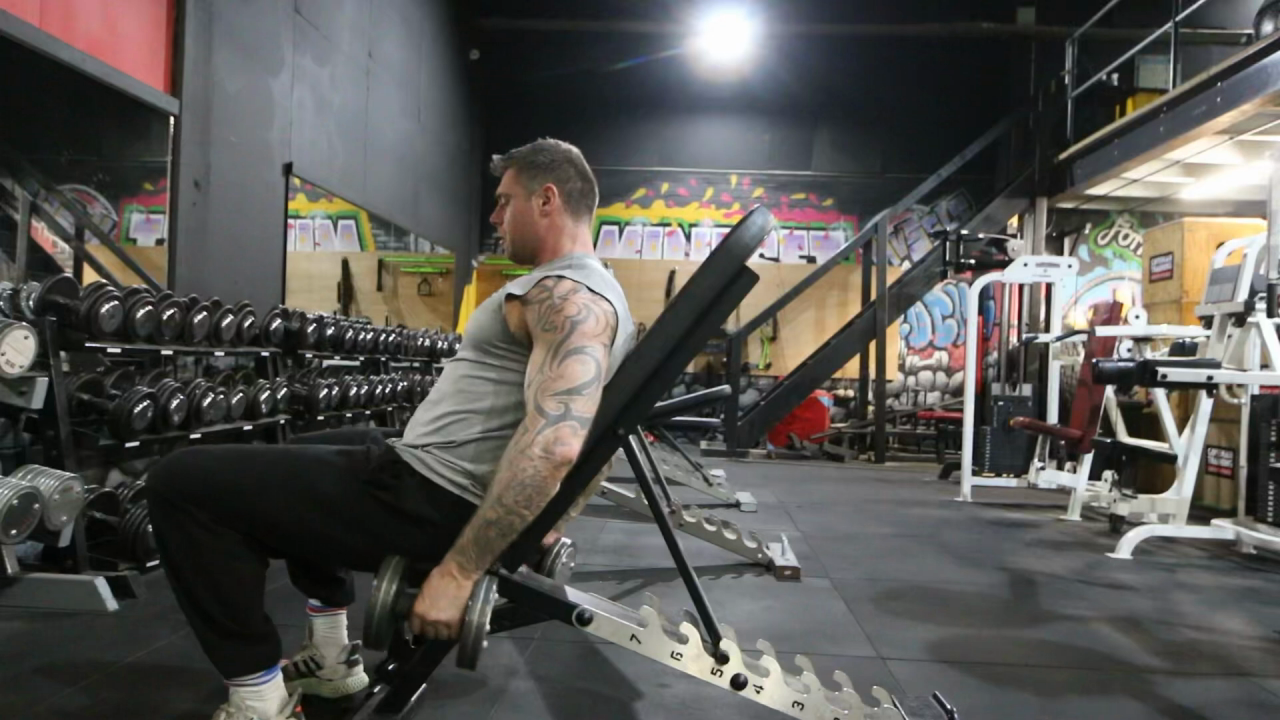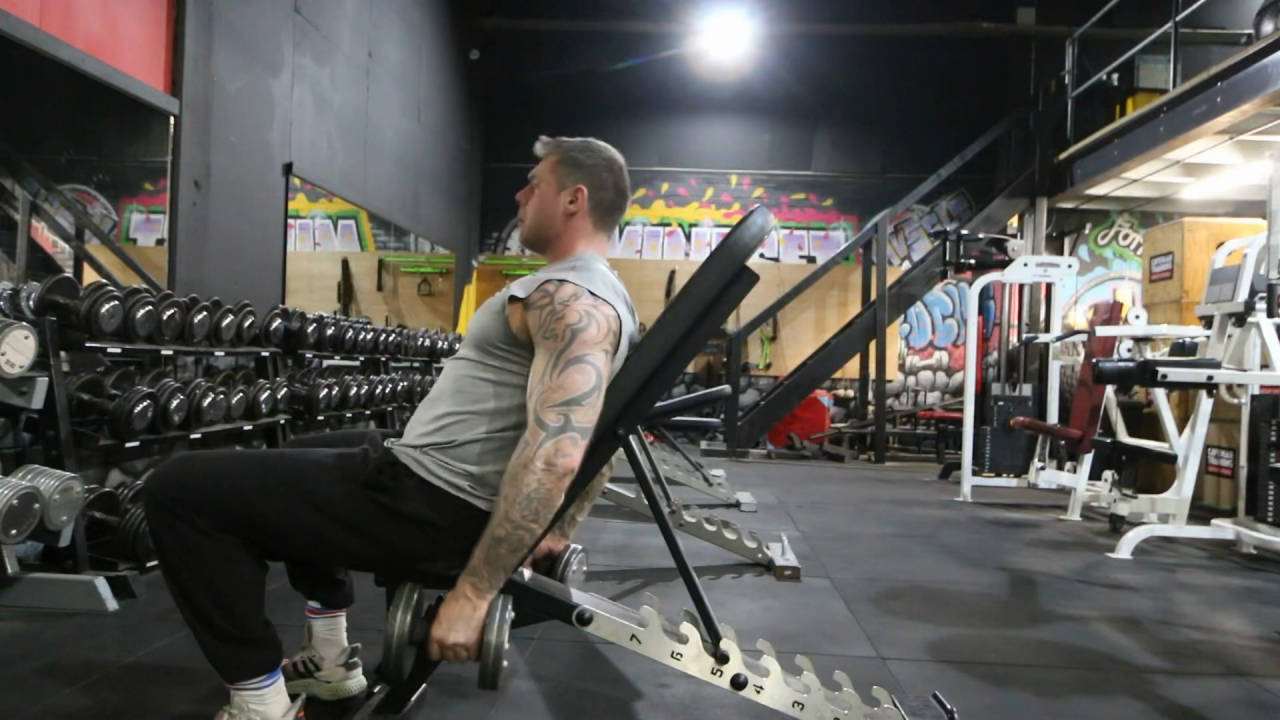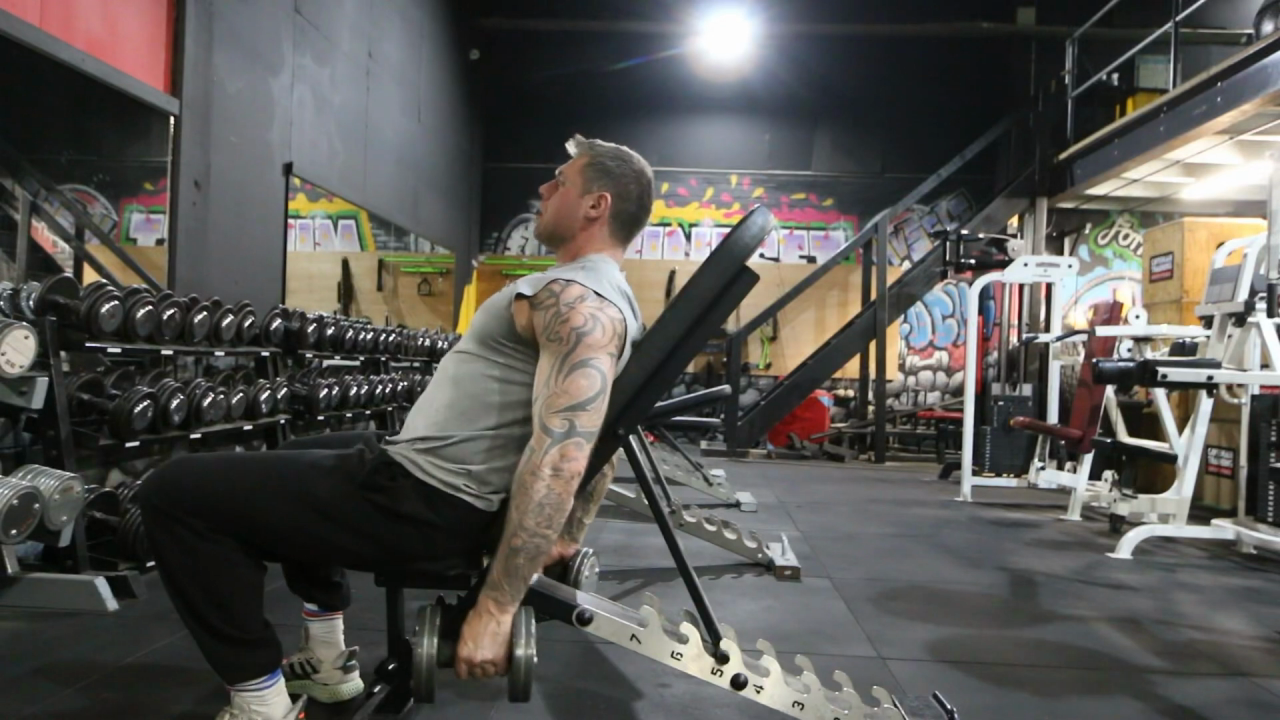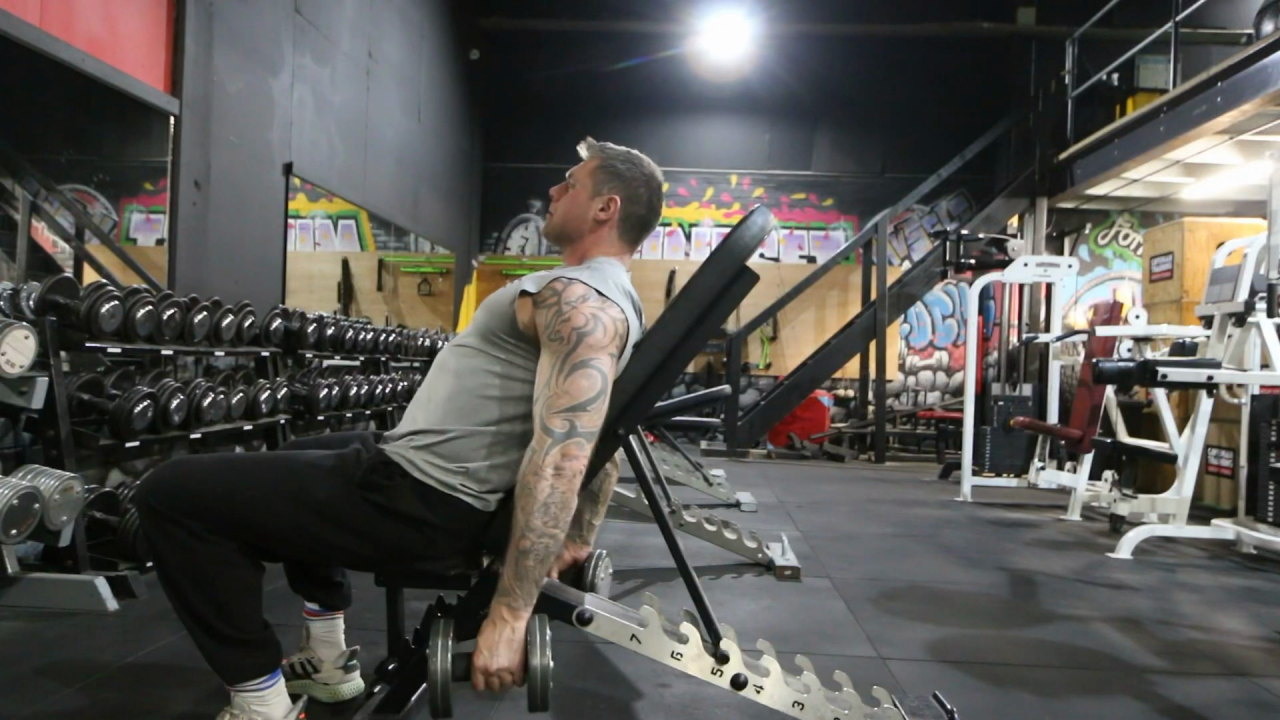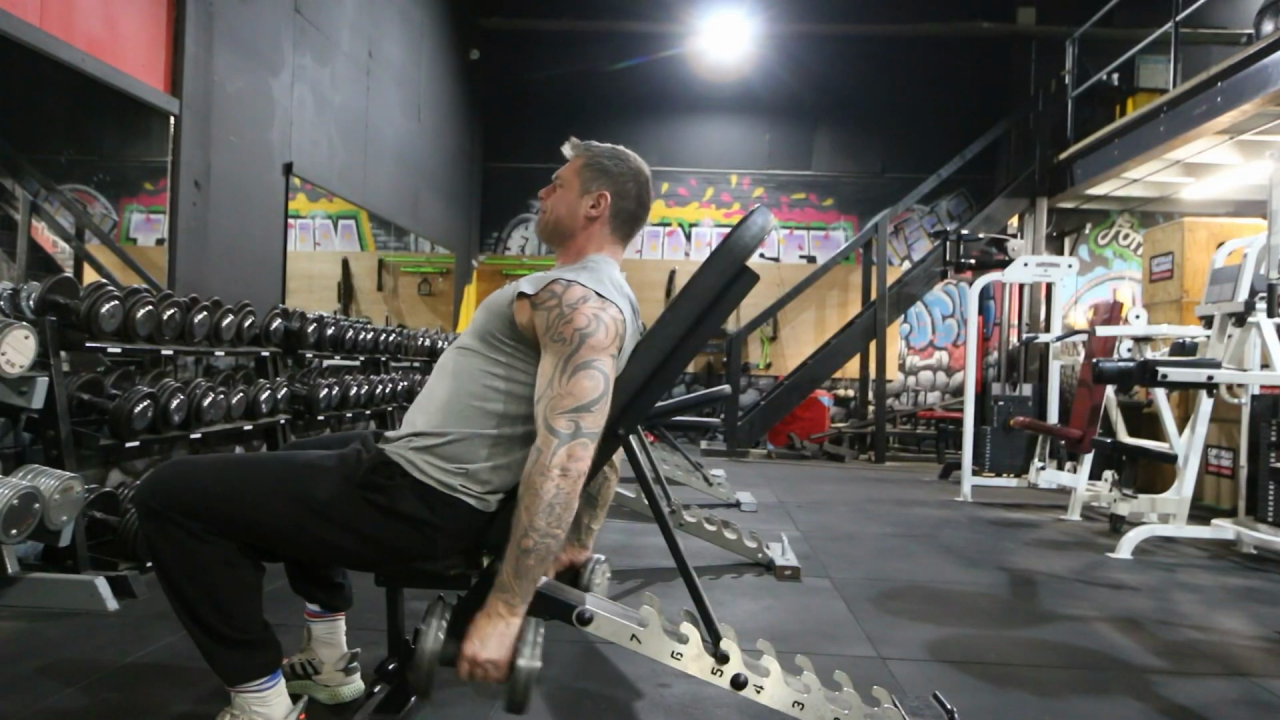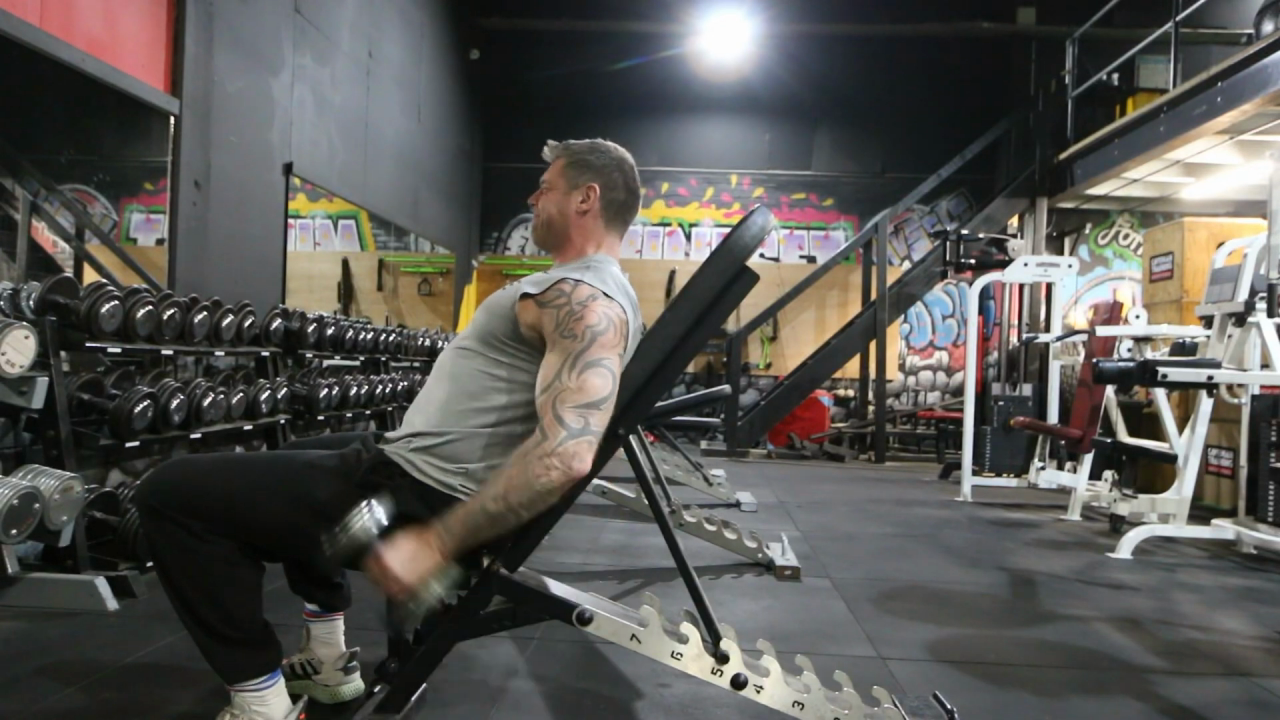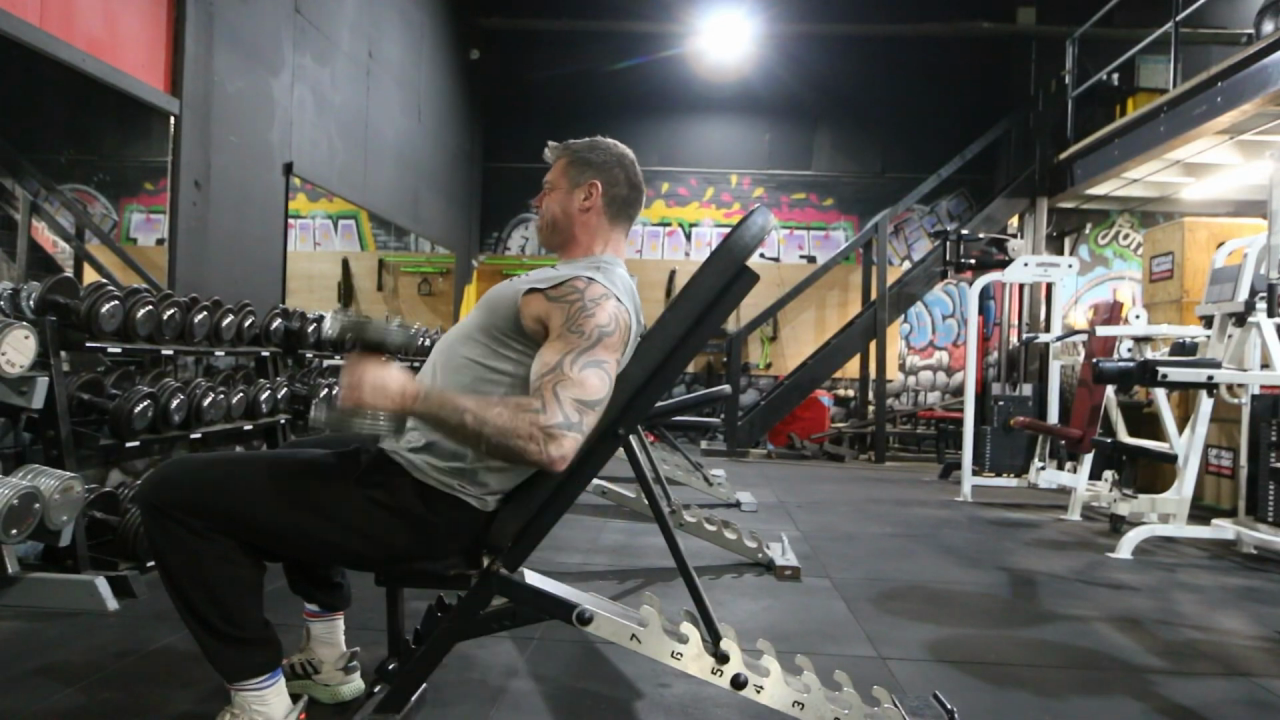
dt=0.3s
person 1, frame 1
left shoulder: (569, 298)
right shoulder: (588, 295)
left elbow: (552, 443)
right elbow: (582, 437)
left wrist: (457, 570)
right wrist: (546, 525)
left hip: (428, 500)
right hip: (435, 481)
left knee: (182, 483)
right knee: (302, 457)
right ankle: (331, 655)
person 1, frame 2
left shoulder: (572, 300)
right shoulder: (594, 297)
left elbow: (555, 453)
right elbow: (586, 440)
left wrist: (473, 594)
right wrist: (559, 533)
left hip: (429, 503)
right hip: (435, 482)
left knee: (179, 489)
right knee: (297, 459)
right ankle: (329, 659)
person 1, frame 3
left shoulder: (577, 301)
right shoulder: (598, 299)
left elbow: (559, 456)
right elbow: (587, 445)
left wrist: (494, 608)
right wrist: (568, 537)
left hip: (424, 500)
right hip: (437, 485)
left knee: (175, 492)
right knee: (295, 462)
right ankle: (327, 661)
person 1, frame 4
left shoulder: (579, 300)
right shoulder: (607, 300)
left elbow: (560, 455)
right elbow: (595, 444)
left wrist: (509, 615)
right wrist: (580, 540)
left hip: (419, 498)
right hip: (435, 483)
left knee: (171, 493)
right knee: (297, 459)
right ankle: (327, 660)
person 1, frame 5
left shoulder: (578, 300)
right shoulder: (601, 299)
left elbow: (564, 455)
right elbow: (594, 444)
left wrist: (503, 611)
right wrist: (580, 542)
left hip: (421, 499)
right hip: (433, 483)
left knee: (173, 494)
right knee: (293, 464)
right ankle: (328, 661)
person 1, frame 6
left shoulder: (586, 301)
right shoulder: (591, 291)
left elbow: (566, 453)
right elbow: (567, 430)
left wrist: (433, 542)
left hip: (427, 492)
right hip: (430, 478)
left knee: (172, 493)
right knee: (299, 466)
right ankle: (326, 660)
person 1, frame 7
left shoulder: (593, 300)
right shoulder: (587, 287)
left elbow: (552, 438)
left wrist: (407, 394)
right wrist: (414, 392)
left hip: (427, 496)
right hip: (435, 480)
left knee: (175, 492)
right knee: (294, 463)
right ankle: (327, 661)
